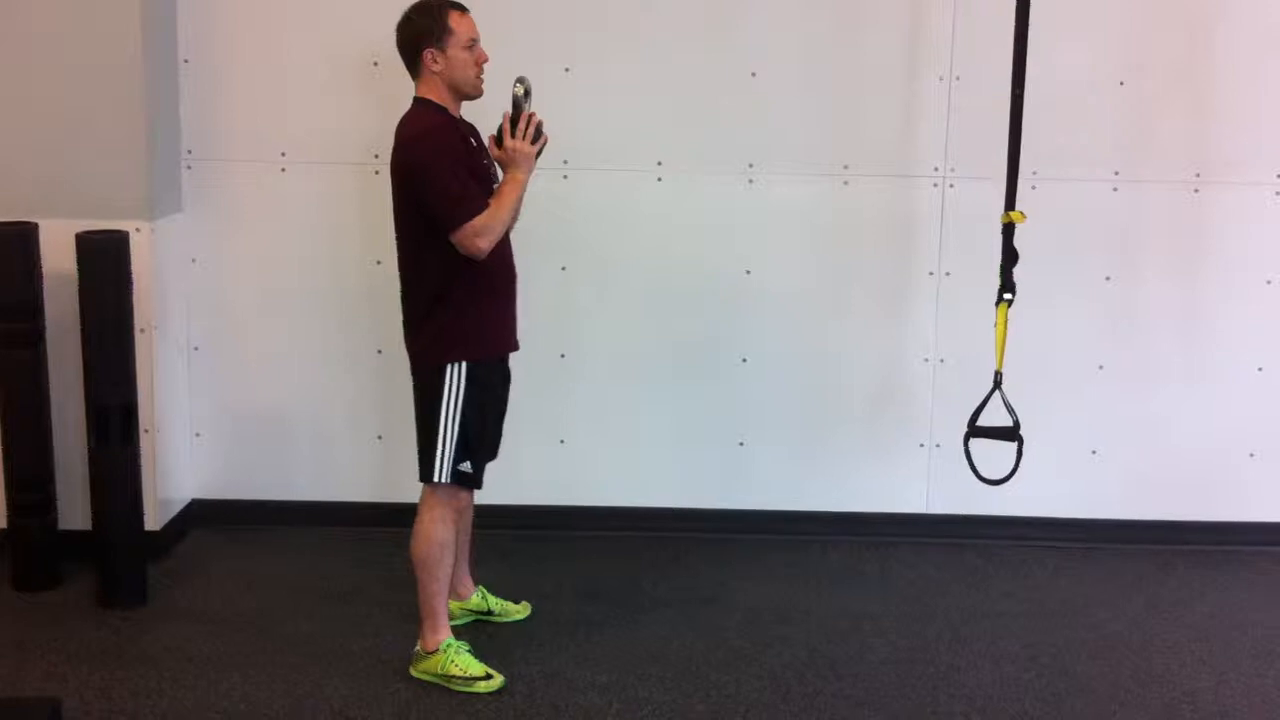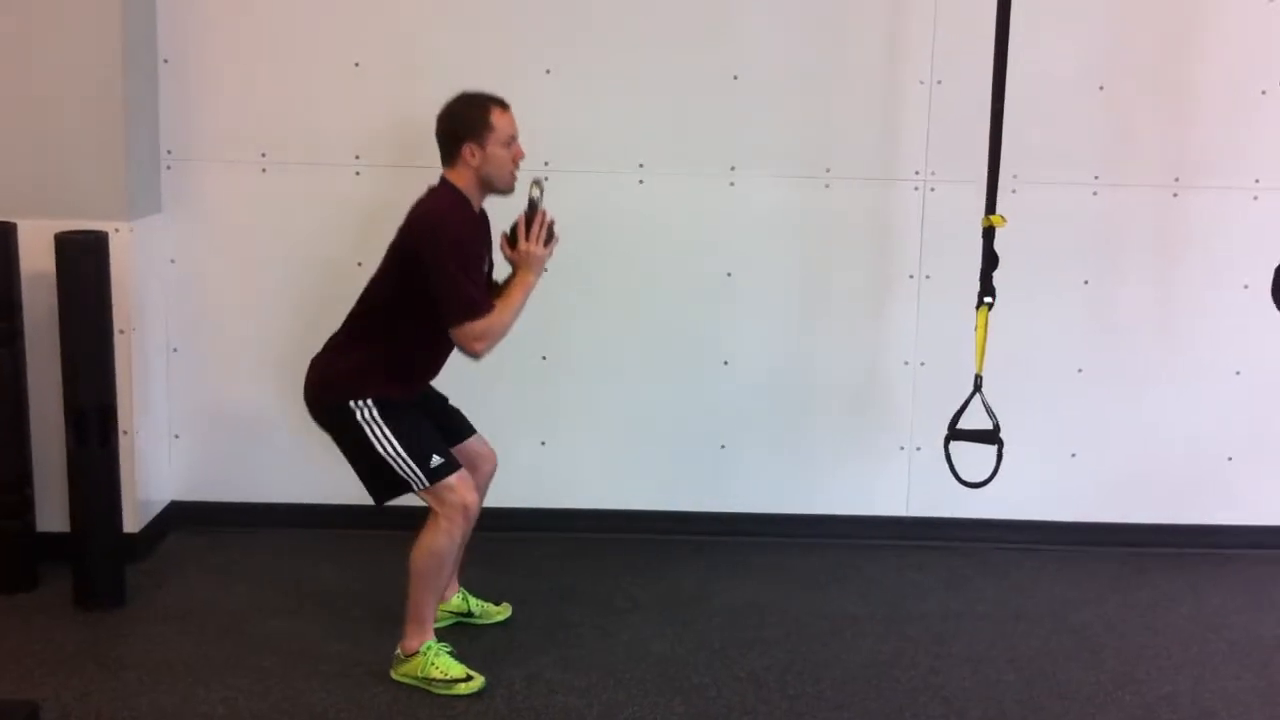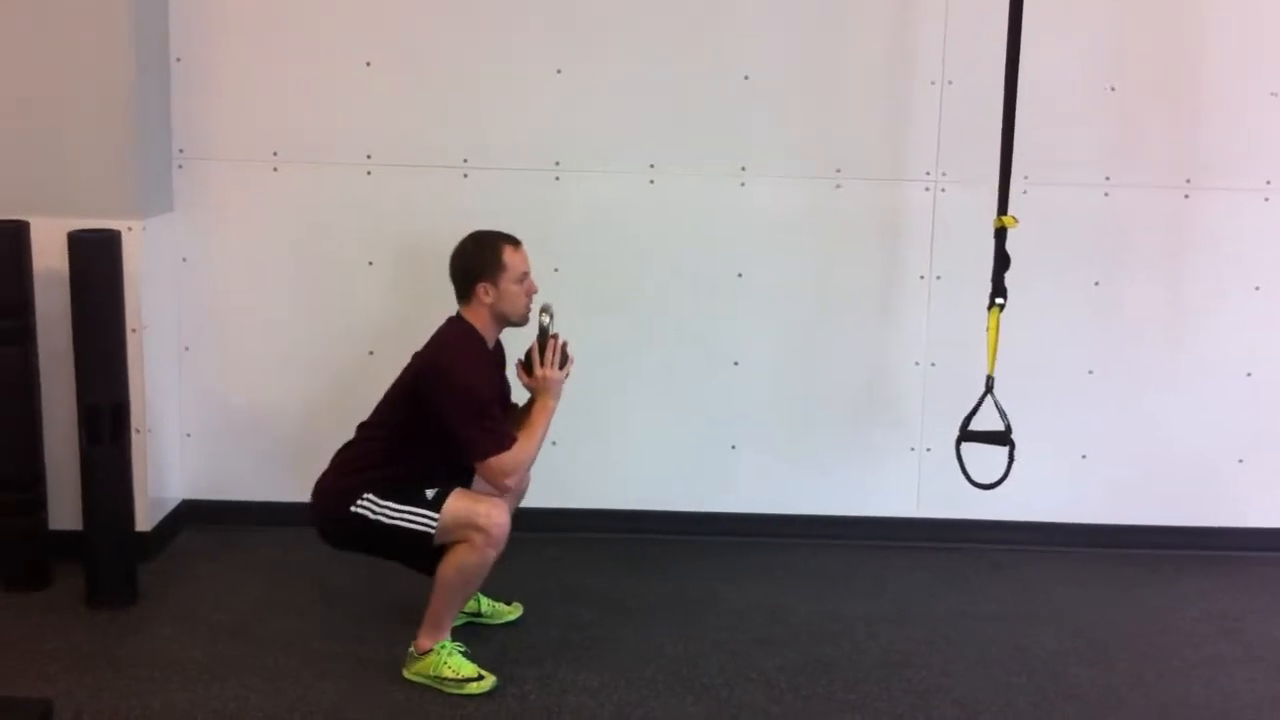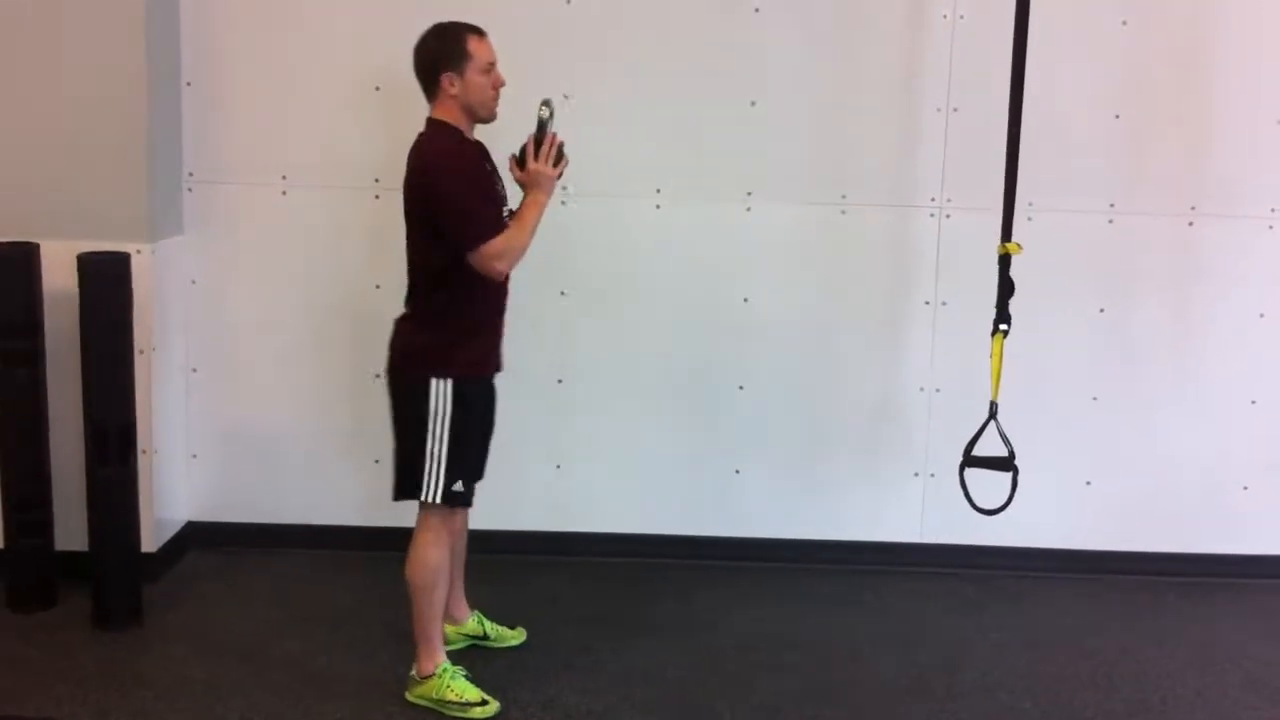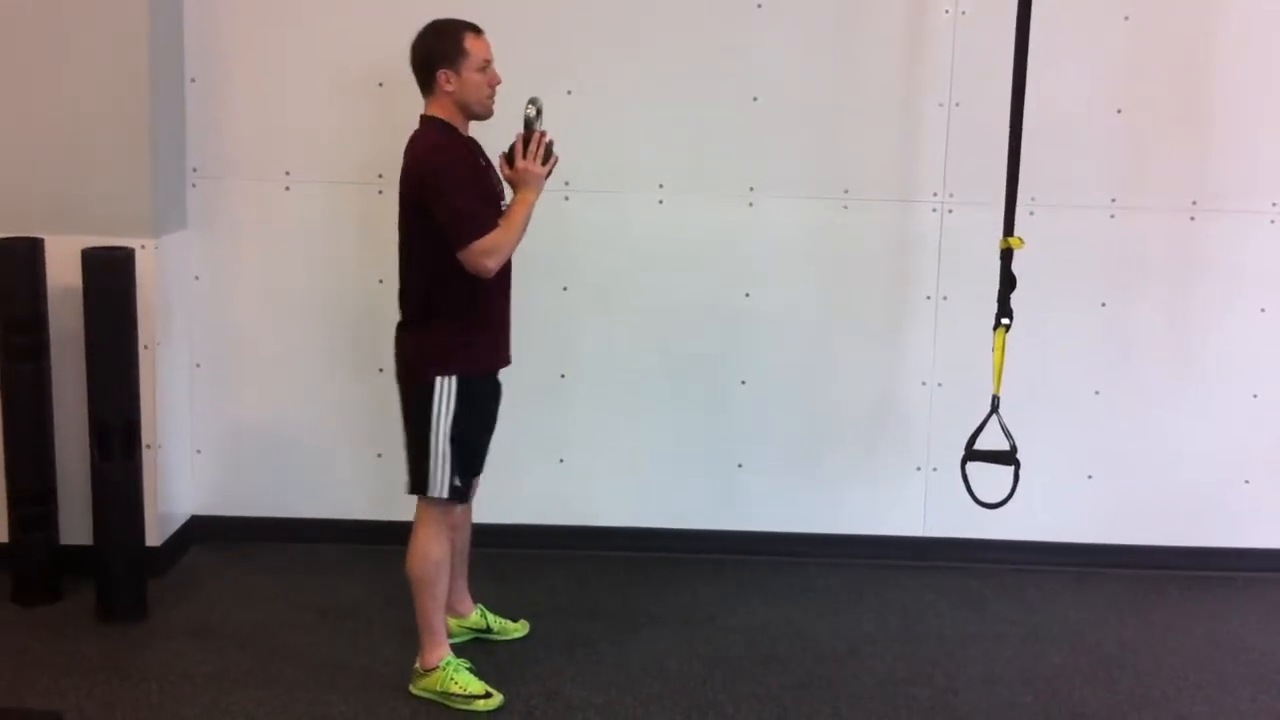
dt=1s
person 1, frame 1
left shoulder: (451, 129)
right shoulder: (426, 136)
right elbow: (476, 237)
left wrist: (506, 166)
right wrist: (519, 170)
left hip: (477, 338)
right hip: (453, 345)
left knee: (463, 481)
right knee: (445, 488)
left ankle: (462, 591)
right ankle: (434, 646)
person 1, frame 2
left shoulder: (466, 215)
right shoulder: (444, 222)
left elbow: (480, 309)
right elbow: (476, 338)
left wrist: (520, 269)
right wrist: (530, 272)
left hip: (395, 379)
right hip: (355, 388)
left knee: (480, 463)
right knee: (456, 498)
left ankle: (445, 595)
right ankle: (415, 649)
person 1, frame 3
left shoulder: (479, 345)
right shoulder: (457, 364)
left elbow: (503, 442)
right elbow: (503, 473)
left wrist: (536, 396)
right wrist: (549, 398)
left hip: (394, 476)
right hip: (353, 500)
left knee: (515, 480)
right knee: (490, 522)
left ankle: (456, 596)
right ankle: (428, 650)
person 1, frame 4
left shoulder: (461, 150)
right shoulder: (445, 156)
left elbow: (490, 244)
right elbow: (497, 258)
left wrist: (528, 189)
right wrist: (539, 192)
left hip: (463, 357)
right hip: (437, 364)
left knee: (457, 503)
right knee: (440, 512)
left ankle: (457, 618)
person 1, frame 5
left shoulder: (457, 147)
right shoulder: (436, 154)
left elbow: (484, 240)
right elbow: (484, 256)
left wrist: (516, 186)
right wrist: (528, 191)
left hip: (468, 354)
right hip: (444, 359)
left knee: (459, 495)
right knee: (440, 503)
left ankle: (460, 611)
right ankle: (432, 662)
